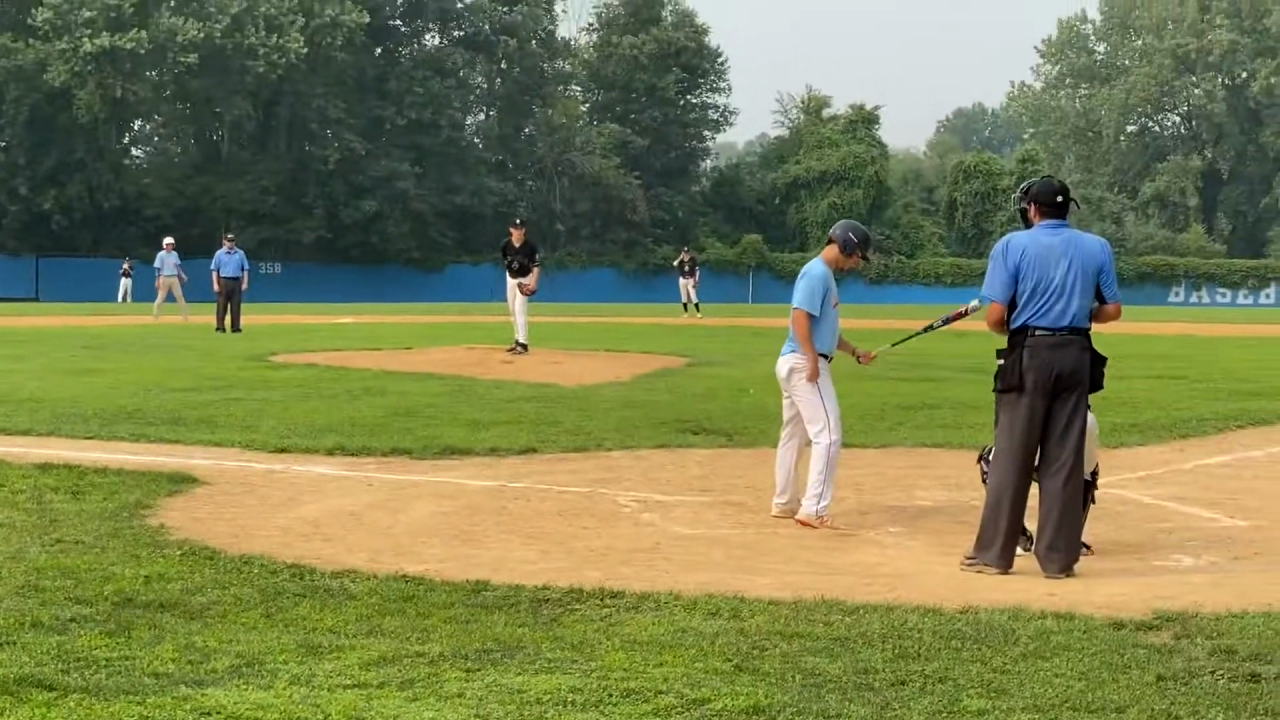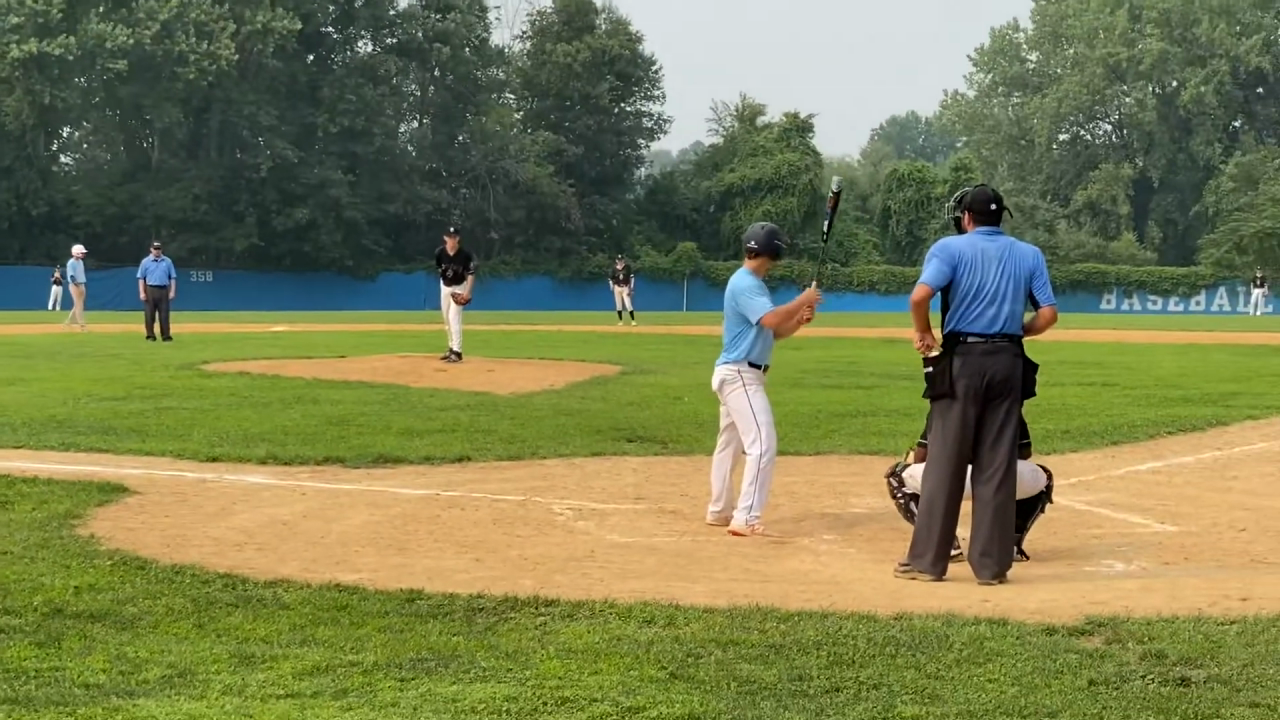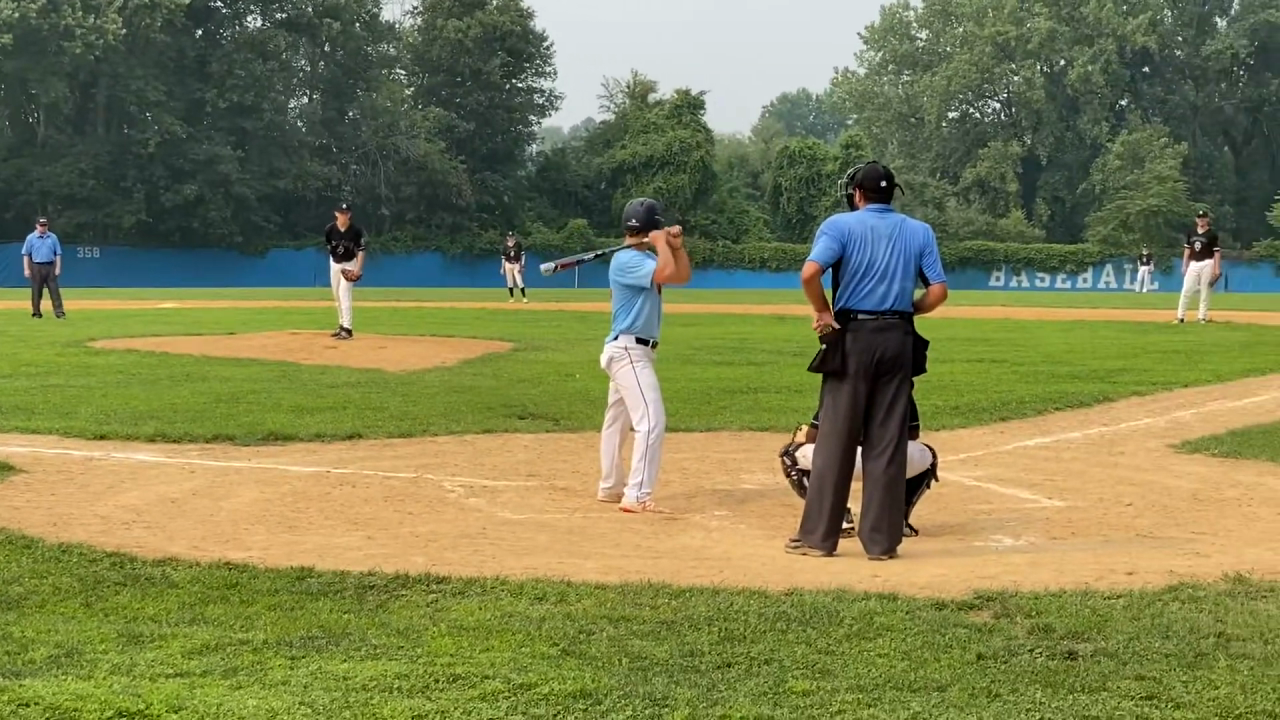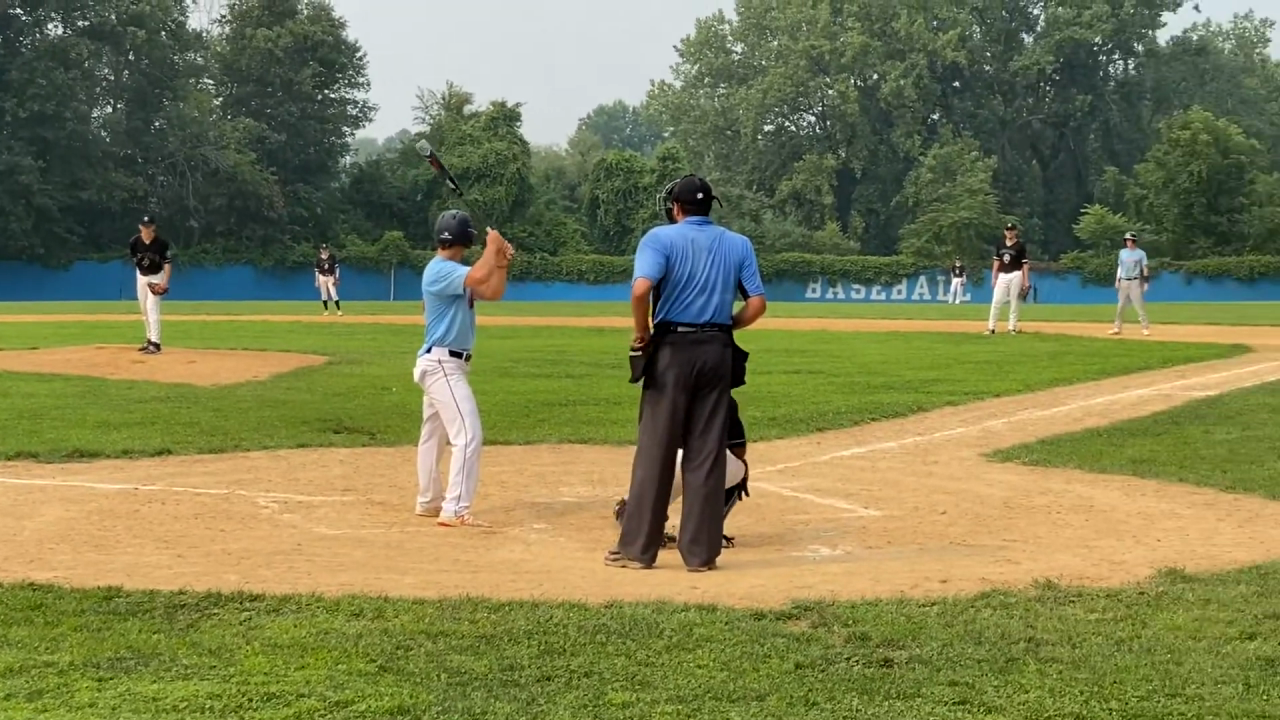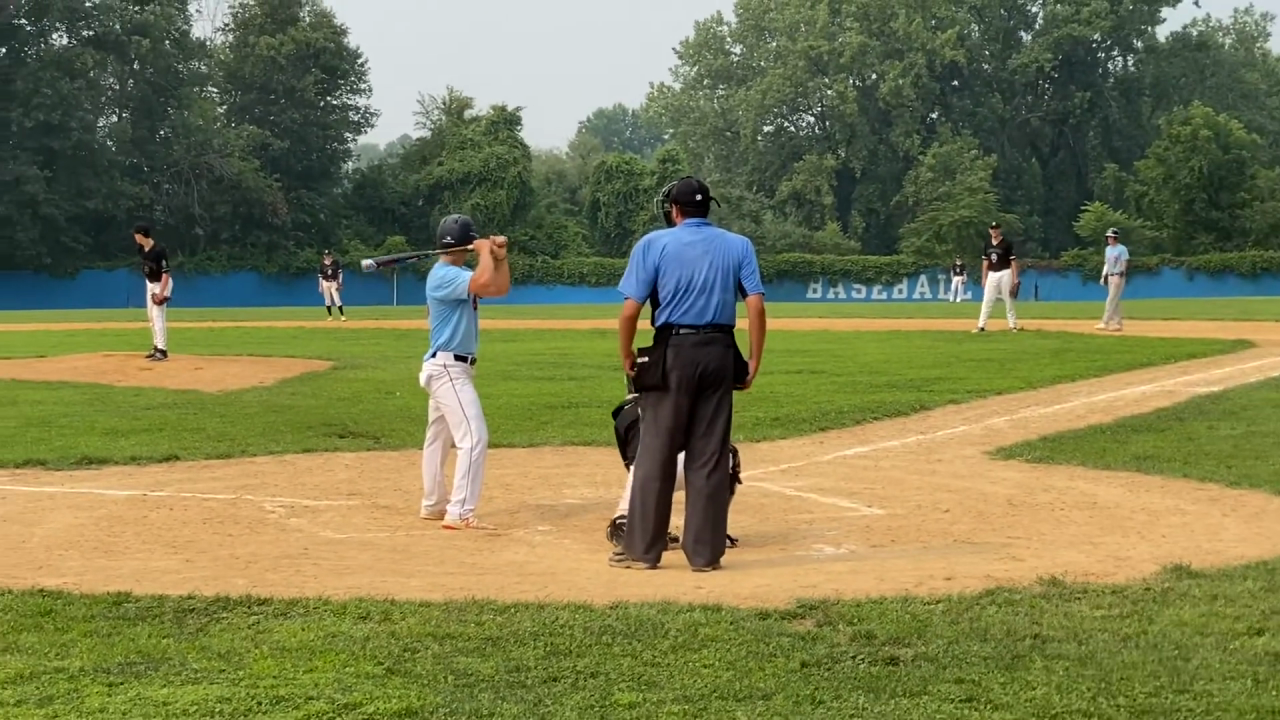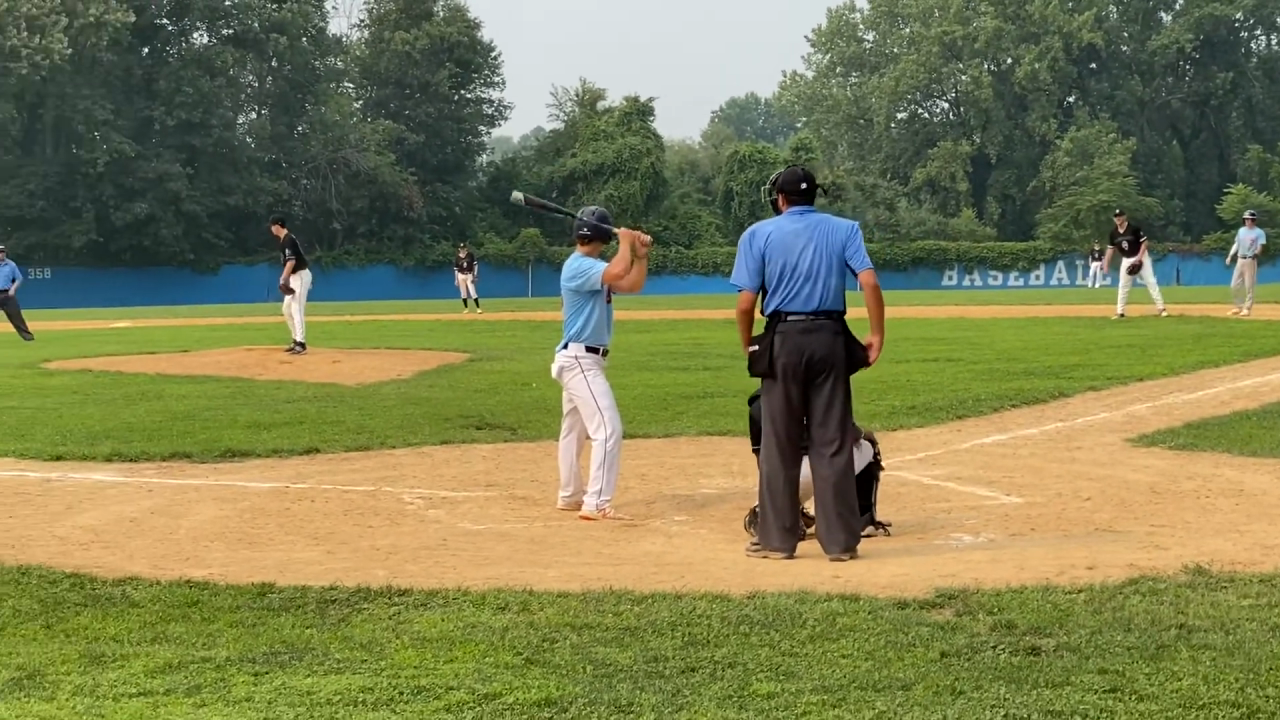
dt=0.7s
person 1, frame 1
left shoulder: (1012, 244)
right shoulder: (1098, 247)
left elbow: (995, 316)
right elbow: (1112, 311)
left wrist: (1012, 328)
left hip: (1029, 355)
right hip: (1075, 356)
left knee: (1012, 457)
right knee: (1065, 461)
left ankle: (994, 554)
right ankle: (1059, 558)
person 1, frame 2
left shoulder: (950, 247)
right shoulder: (1030, 254)
left elbow: (920, 296)
right elbow: (1048, 314)
left wrist: (923, 332)
left hip: (963, 359)
right hip: (1008, 362)
left knee: (945, 461)
right knee: (998, 465)
left ankle: (927, 560)
right ankle: (992, 563)
person 1, frame 3
left shoulder: (841, 224)
right shoulder: (920, 231)
left elbow: (810, 272)
right elbow: (938, 292)
left wrist: (822, 311)
left hip: (853, 336)
right hip: (898, 338)
left knee: (836, 437)
right knee: (888, 441)
left ankle: (818, 536)
right ankle: (882, 539)
person 1, frame 4
left shoulder: (660, 237)
right shoulder: (739, 244)
left elbow: (641, 289)
right elbow: (756, 304)
left wrist: (641, 331)
left hip: (672, 349)
right hip: (717, 352)
left knee: (655, 450)
right knee: (707, 454)
left ankle: (637, 548)
right ankle: (701, 551)
person 1, frame 5
left shoulder: (654, 243)
right shoulder: (739, 245)
left elbow: (630, 310)
right elbow: (756, 306)
left wrist: (627, 355)
right wrist: (754, 360)
left hip: (673, 352)
right hip: (719, 353)
left knee: (656, 454)
right knee: (709, 456)
left ankle: (642, 549)
right ankle: (705, 552)
person 1, frame 6
left shoulder: (759, 233)
right shoulder: (845, 229)
left elbow: (745, 303)
right elbow: (869, 282)
left wrist: (748, 344)
right wrist: (877, 333)
left hip: (783, 339)
right hip: (830, 339)
left knee: (780, 443)
right knee: (833, 442)
left ankle: (777, 539)
right ankle: (841, 540)
person 2, frame 1
left shoulder: (826, 274)
right shoulder: (817, 272)
right elbow: (799, 317)
left wrist: (855, 352)
right wrist: (812, 359)
left hip: (795, 364)
right hip: (804, 364)
left knee: (792, 435)
right knee: (828, 436)
left ankle: (784, 503)
right ankle: (814, 509)
person 2, frame 2
left shoulder: (754, 283)
right shoulder: (744, 283)
left elbow: (776, 331)
right elbow: (772, 320)
left wrist: (800, 318)
right wrist: (802, 299)
left hip: (737, 374)
right hip: (740, 374)
left knee: (729, 444)
right knee: (762, 445)
left ankle: (719, 510)
right ankle: (745, 519)
person 2, frame 3
left shoulder: (645, 257)
right shoulder: (627, 259)
left elbow: (682, 275)
right elbow: (667, 274)
left wrist: (676, 245)
right wrist: (661, 244)
left hip: (630, 350)
right hip: (629, 350)
left knee: (617, 420)
right knee: (651, 422)
left ankle: (610, 487)
right ankle: (636, 497)
person 2, frame 4
left shoulder: (456, 271)
right shoulder: (440, 270)
left elbow: (492, 293)
right elbow: (480, 276)
left wrist: (501, 263)
right wrist: (492, 246)
left hip: (443, 363)
right hip: (442, 363)
left knee: (434, 434)
right knee: (468, 435)
left ankle: (429, 501)
right ankle: (454, 511)
person 2, frame 5
left shoulder: (457, 275)
right shoulder: (443, 276)
left elbow: (500, 288)
right elbow: (484, 282)
left wrist: (500, 255)
right wrist: (485, 252)
left hip: (448, 367)
right hip: (448, 368)
left knee: (438, 438)
right knee: (474, 438)
left ankle: (433, 505)
right ankle: (459, 514)
person 2, frame 6
left shoulder: (593, 267)
right shoulder: (578, 266)
left elbow: (633, 285)
right elbow: (618, 273)
left wrist: (641, 253)
right wrist: (625, 242)
left hip: (581, 359)
right hip: (581, 359)
left knee: (574, 430)
right knee: (608, 429)
left ankle: (570, 496)
right ankle: (596, 504)
